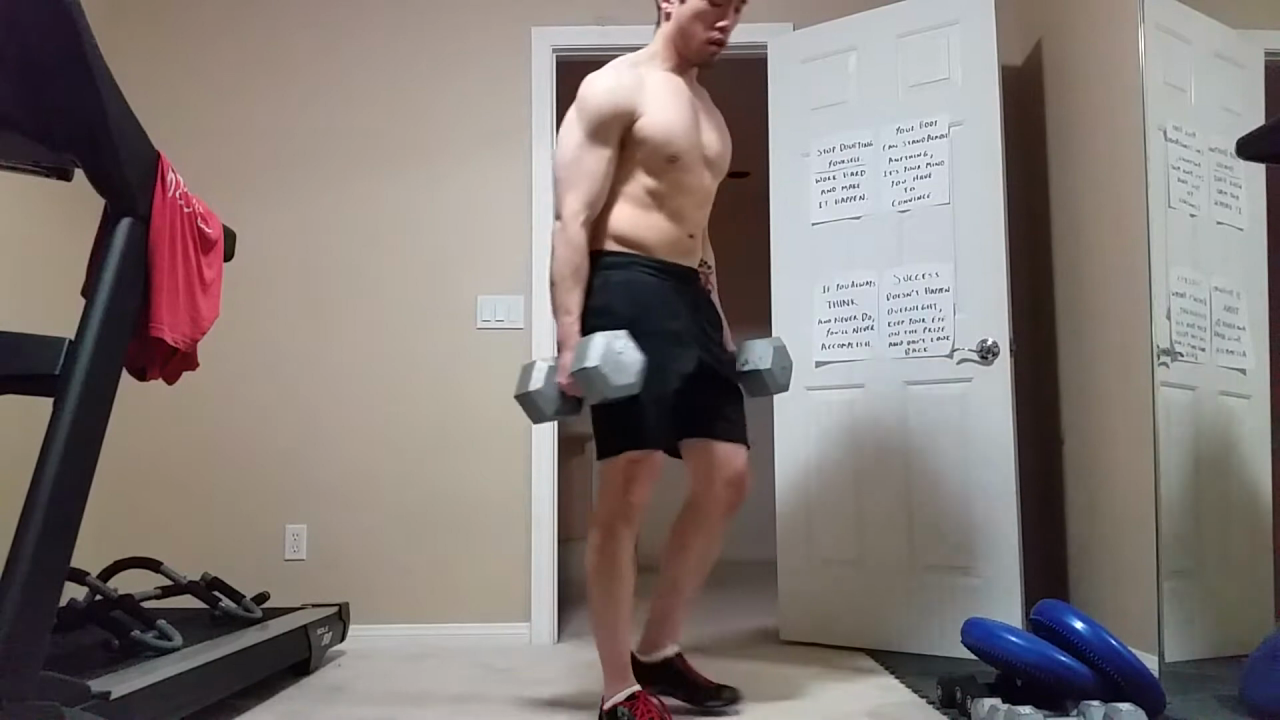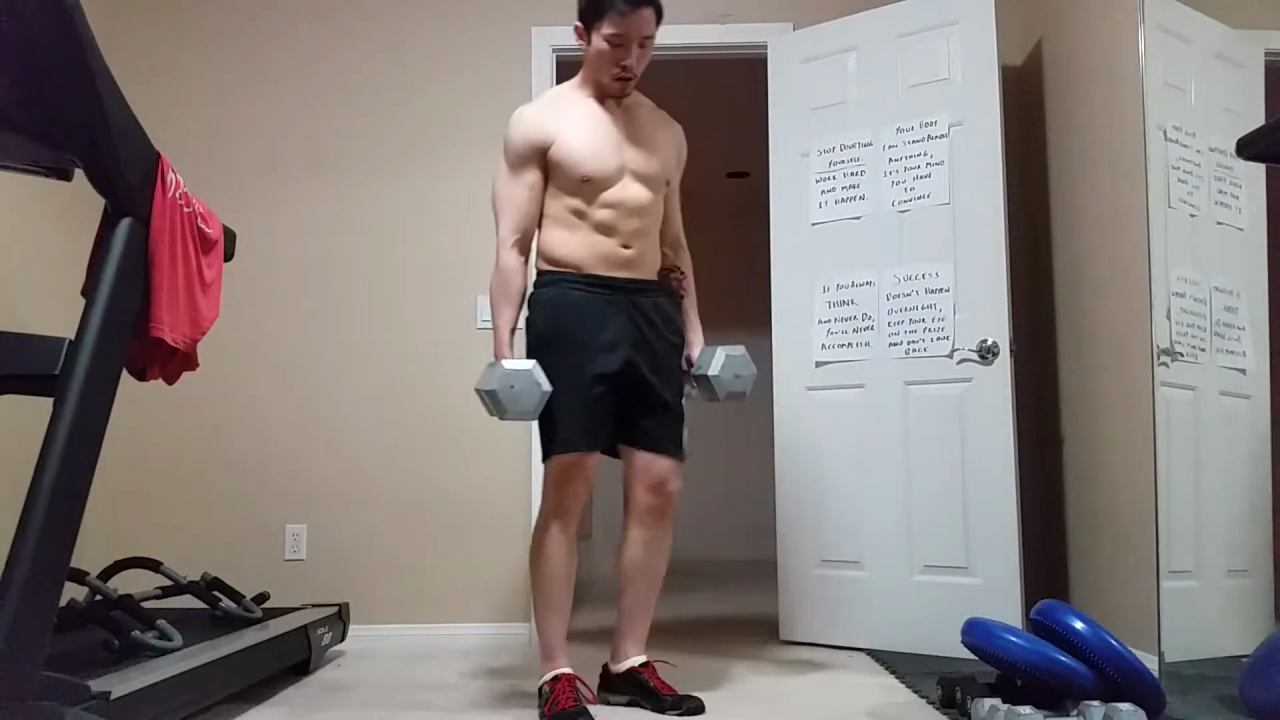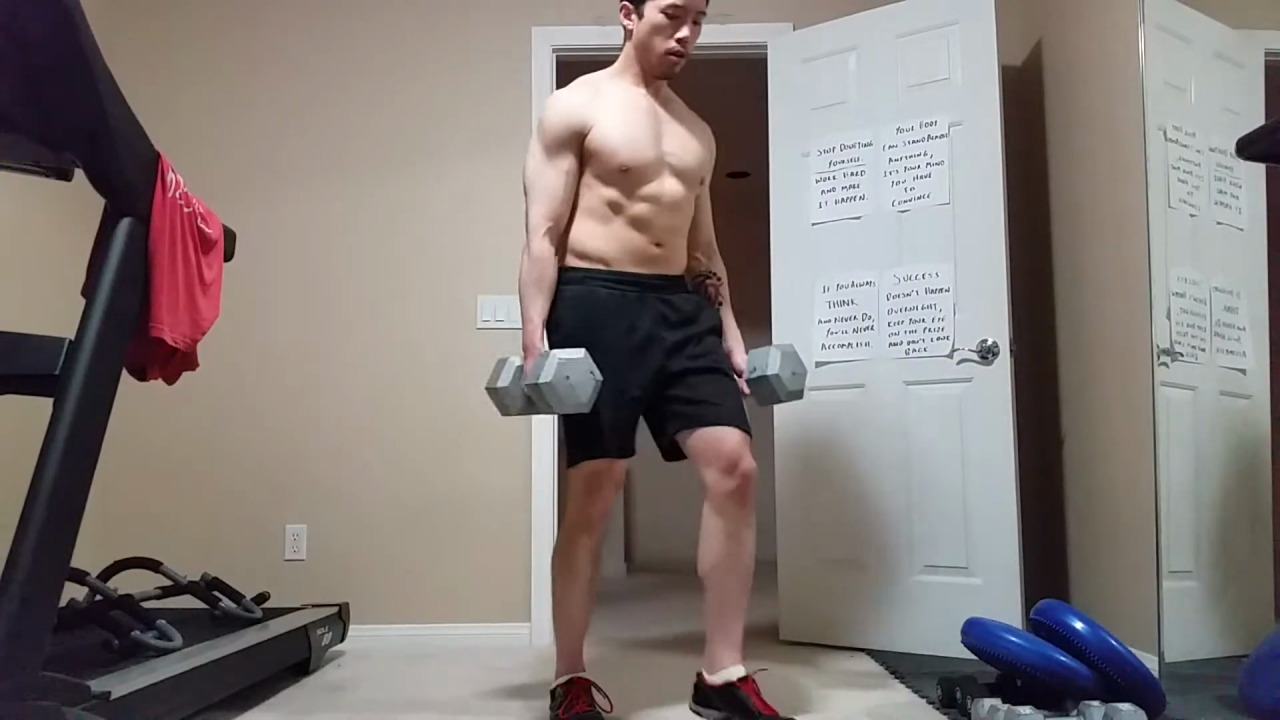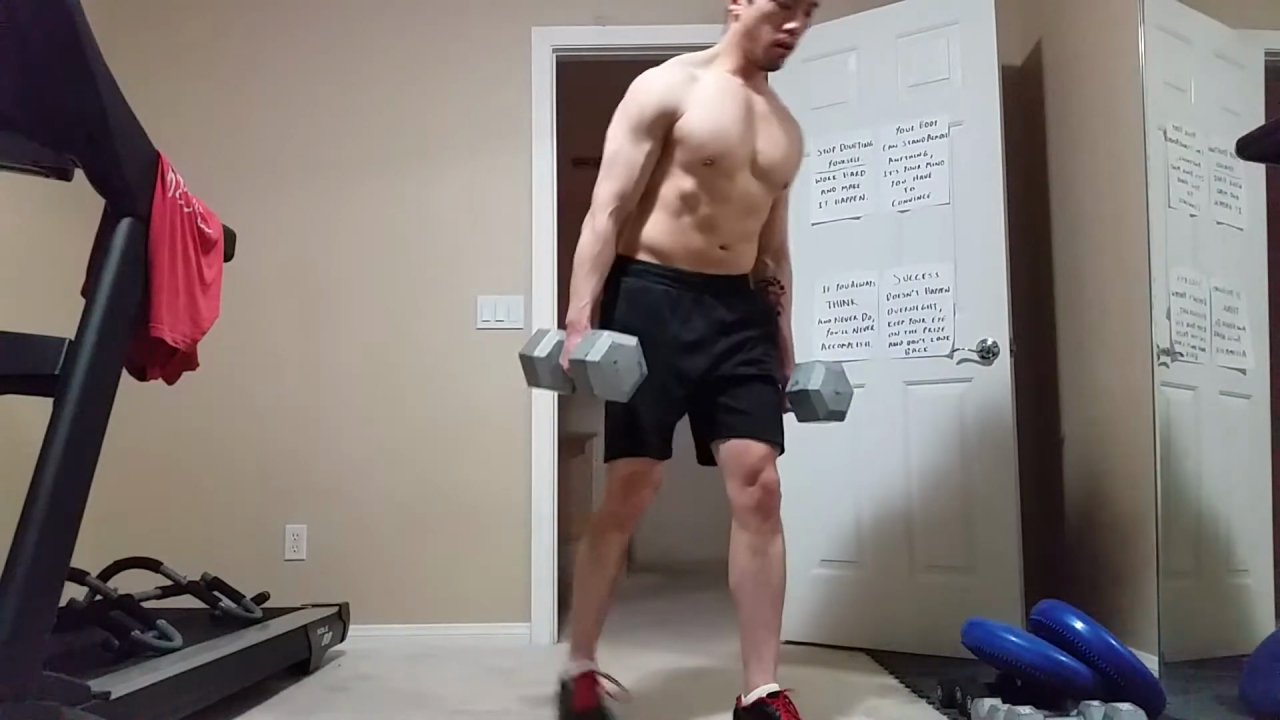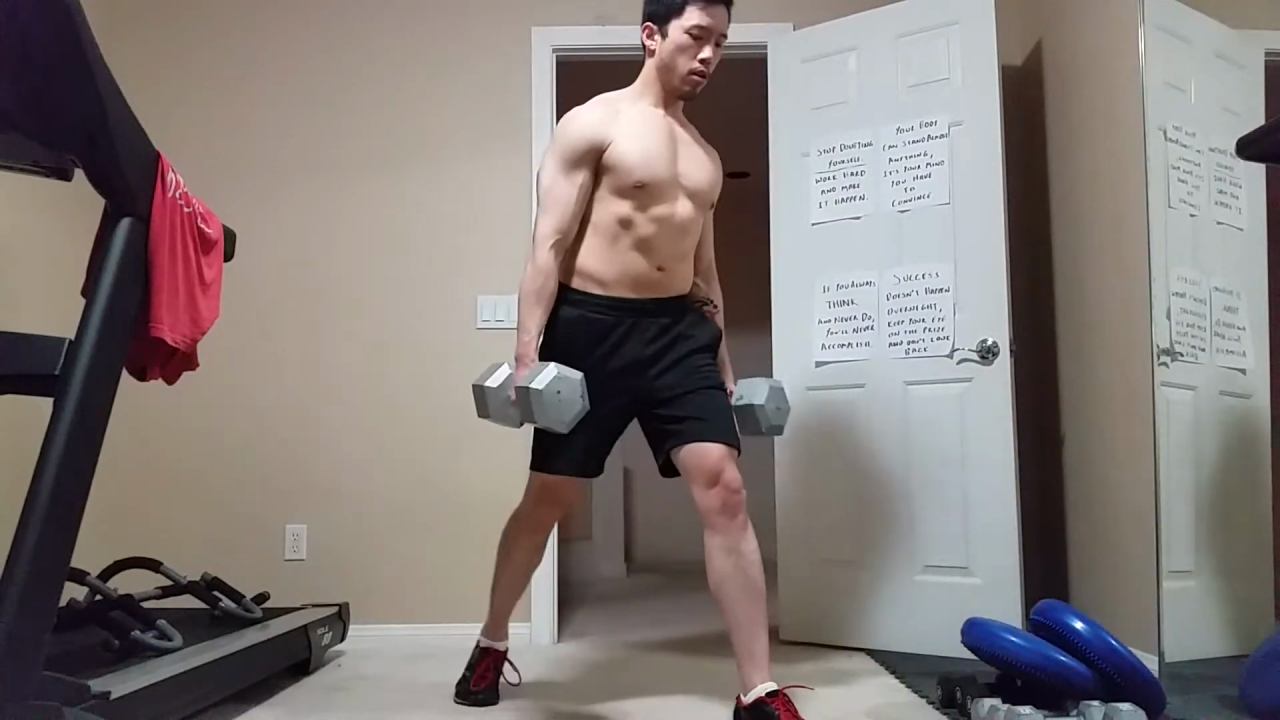
dt=1s
person 1, frame 1
left shoulder: (709, 112)
right shoulder: (615, 89)
right elbow: (572, 221)
left wrist: (718, 318)
right wrist: (569, 337)
left hip: (689, 296)
right hip: (628, 290)
left knee: (728, 476)
right knee: (626, 493)
left ankle: (659, 648)
person 1, frame 2
left shoulder: (667, 133)
right shoulder: (538, 122)
right elbow: (512, 245)
left wrist: (692, 328)
right wrist: (502, 347)
left hip: (650, 310)
right hip: (572, 307)
left knee: (657, 488)
right knee: (566, 492)
left ankle: (628, 661)
person 1, frame 3
left shoulder: (697, 131)
right shoulder: (574, 108)
right elbow: (542, 234)
left wrist: (731, 334)
right wrist: (533, 335)
left hip: (682, 308)
right hip: (598, 304)
left knee: (734, 470)
right knee: (593, 494)
person 1, frame 4
left shoulder: (784, 124)
right shoulder: (668, 87)
right elbow: (606, 210)
left wrist: (783, 344)
right wrist: (577, 320)
left hip: (739, 309)
right hip: (655, 298)
left knee: (758, 487)
right knee: (630, 487)
person 1, frame 5
left shoulder: (705, 155)
right shoulder: (591, 124)
right elbow: (549, 245)
left wrist: (723, 365)
right wrist: (527, 351)
left hip: (679, 332)
right hip: (593, 327)
left knee: (724, 493)
right knee: (548, 498)
right ankle: (491, 640)
